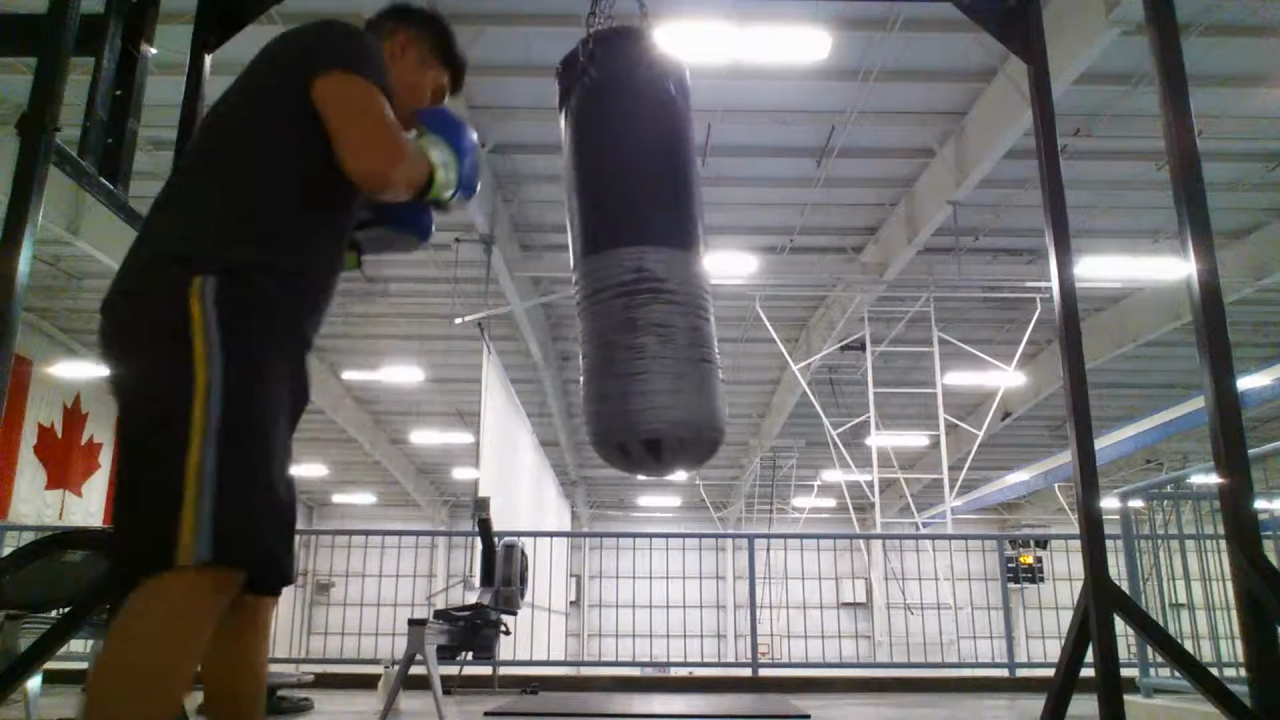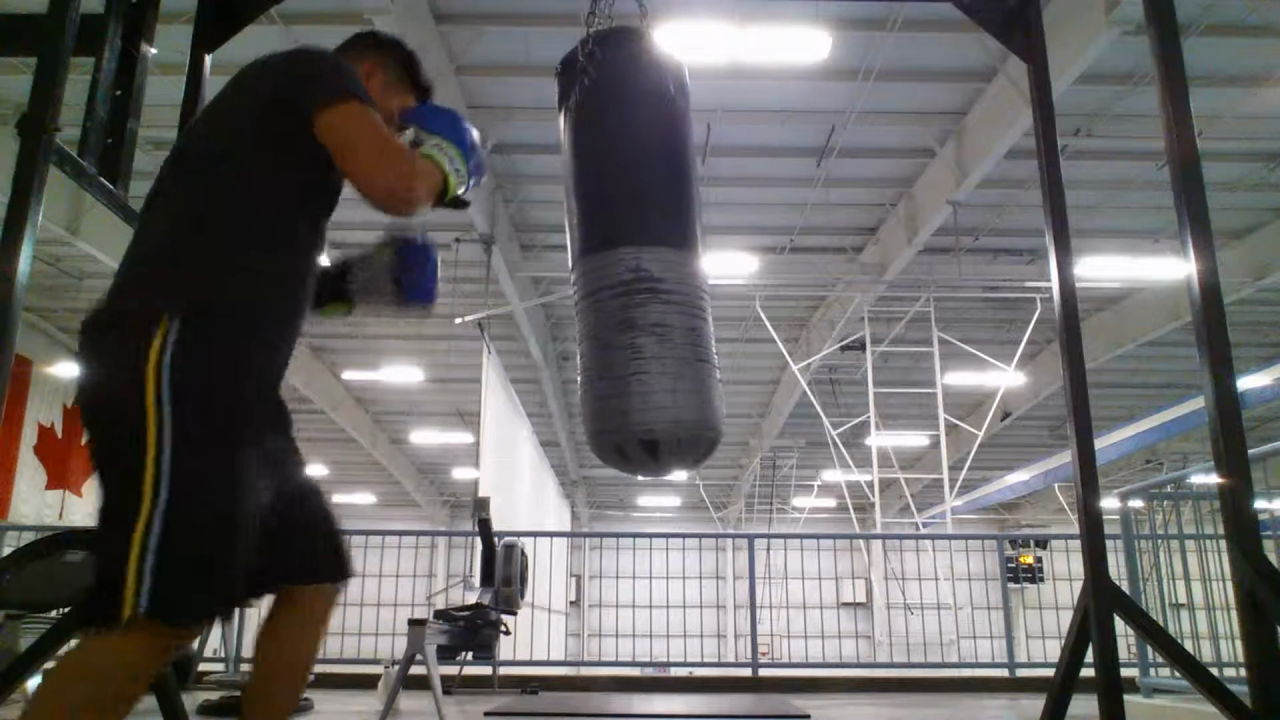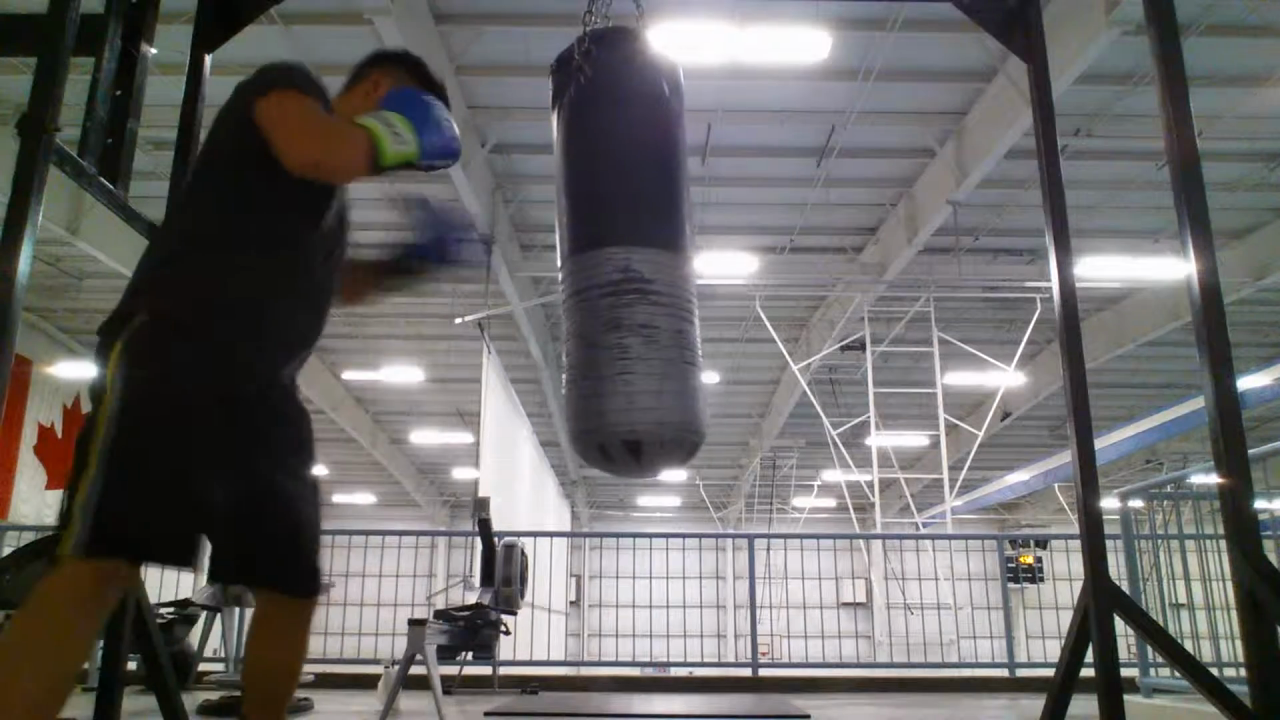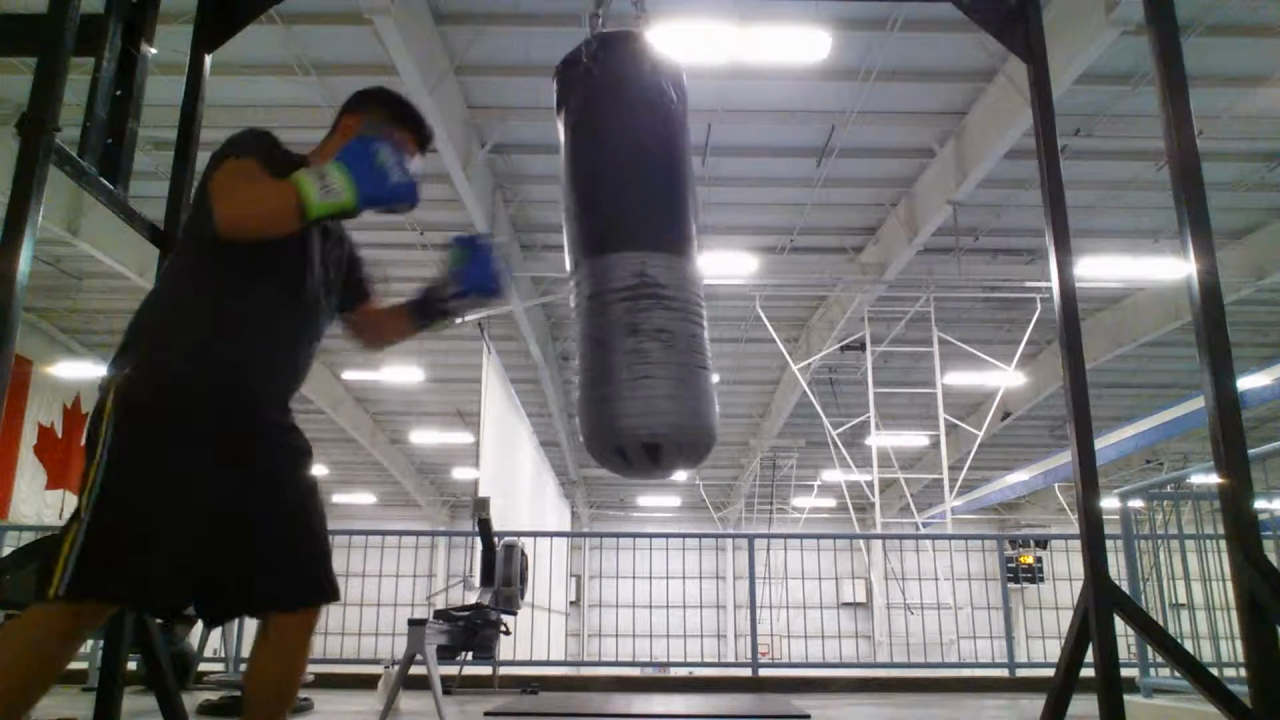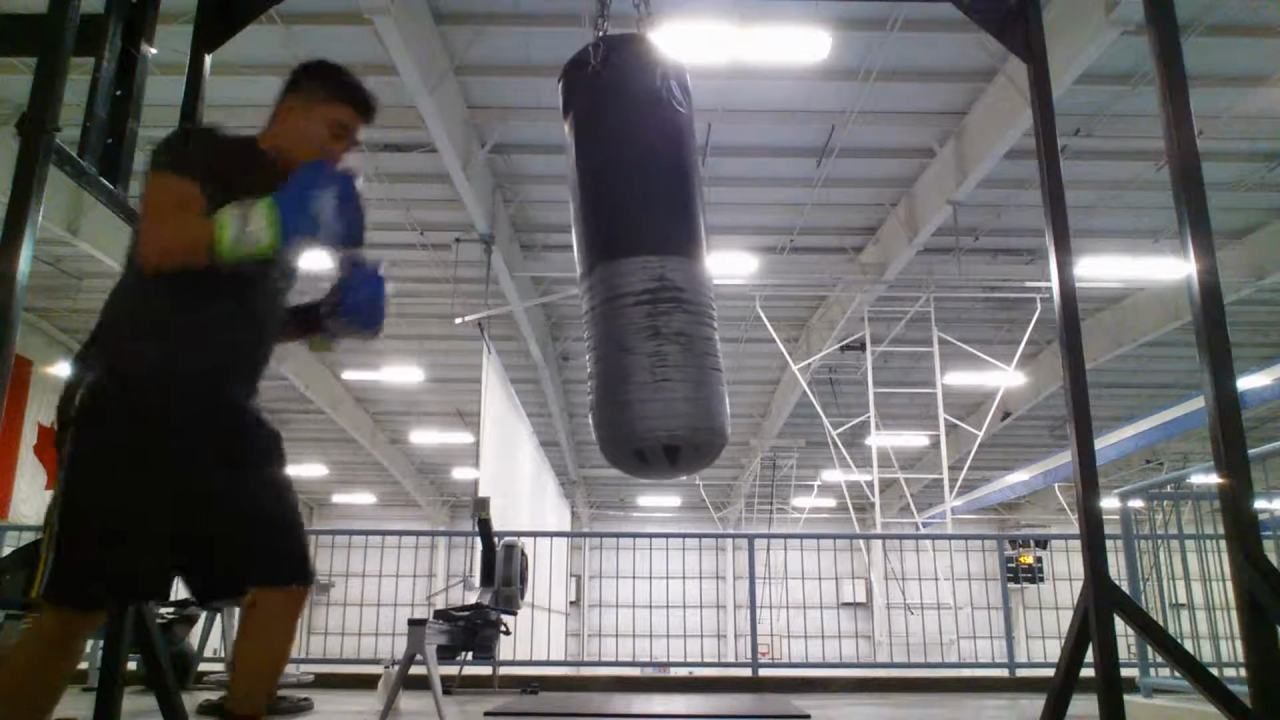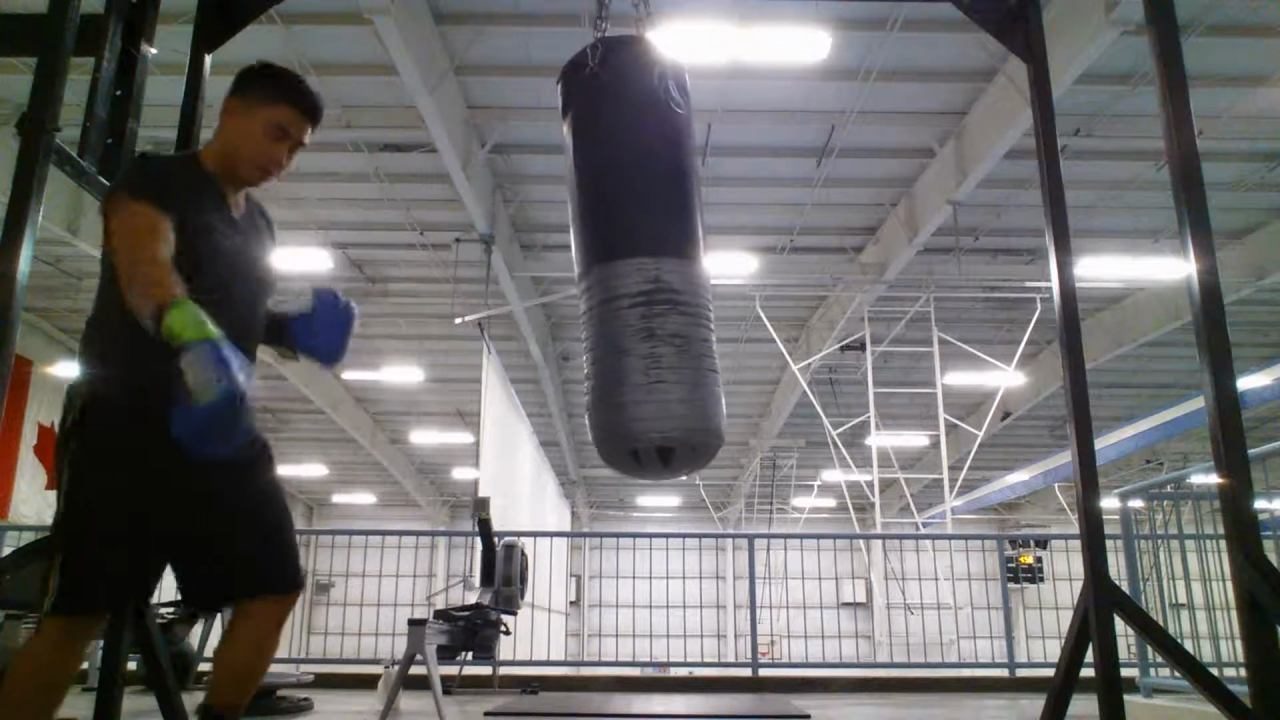
dt=0.2s
person 1, frame 1
left shoulder: (286, 102)
right elbow: (376, 164)
left wrist: (360, 238)
right wrist: (438, 167)
left hip: (237, 336)
right hip: (209, 320)
left knee: (250, 585)
right knee: (205, 570)
person 1, frame 2
left shoulder: (275, 126)
right shoulder: (316, 73)
right elbow: (394, 184)
left wrist: (358, 283)
right wrist: (447, 159)
left hip: (221, 377)
right hip: (182, 362)
left knee: (314, 579)
right knee: (163, 616)
person 1, frame 3
left shoulder: (327, 197)
right shoulder: (291, 86)
left elbow: (342, 282)
right elbow: (321, 153)
left wrist: (414, 260)
right wrist: (401, 132)
left hip: (258, 389)
right hip: (173, 354)
left knee: (293, 590)
right knee: (101, 567)
person 1, frame 4
left shoulder: (333, 244)
right shoulder: (253, 153)
left elbow: (374, 329)
right elbow: (238, 214)
left wrist: (446, 297)
right wrist: (346, 181)
left hip: (254, 430)
right hip: (161, 401)
left knee: (298, 604)
right knee: (84, 603)
person 1, frame 5
left shoulder: (281, 209)
right shoulder: (201, 151)
right elbow: (160, 245)
left wrist: (328, 315)
right wrist: (279, 221)
left hip: (221, 420)
right hip: (128, 402)
left knee: (283, 586)
right knee: (74, 606)
person 1, frame 6
left shoulder: (255, 224)
right shoulder: (154, 178)
right elbow: (145, 267)
left wrist: (294, 330)
right wrist: (203, 348)
left hip: (219, 440)
right hip: (122, 427)
left knee: (274, 593)
right knee: (77, 617)
